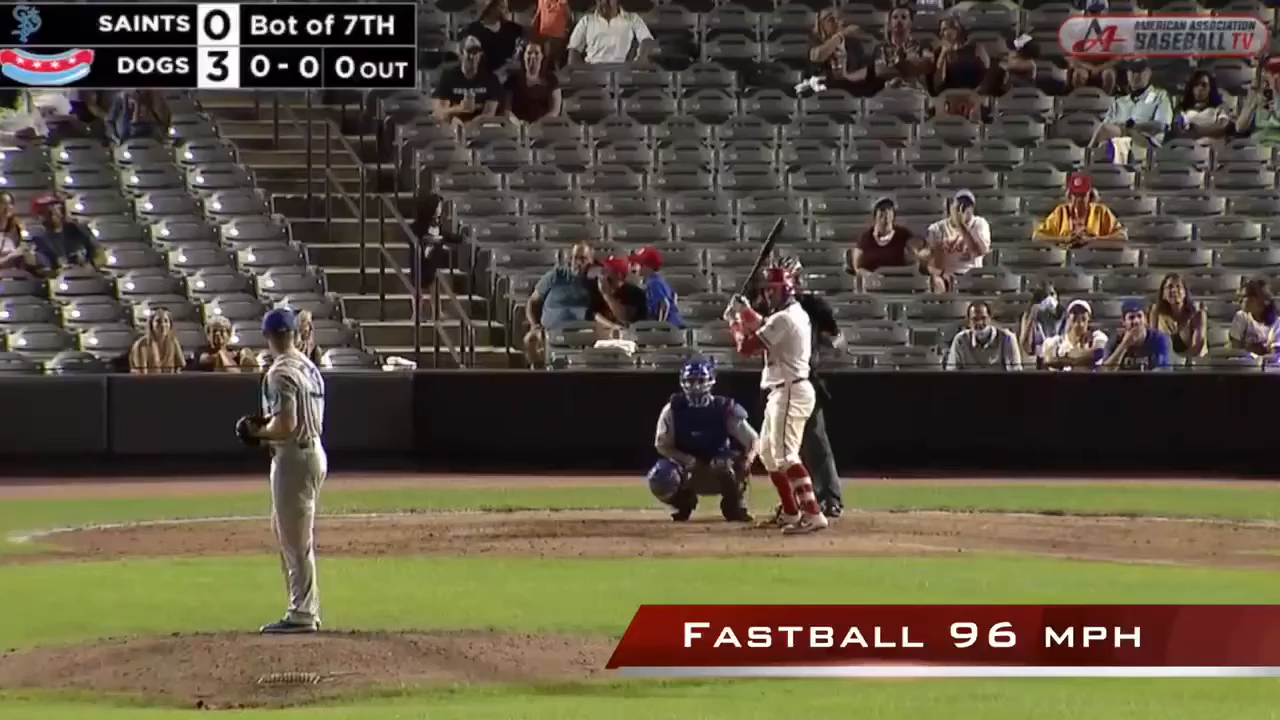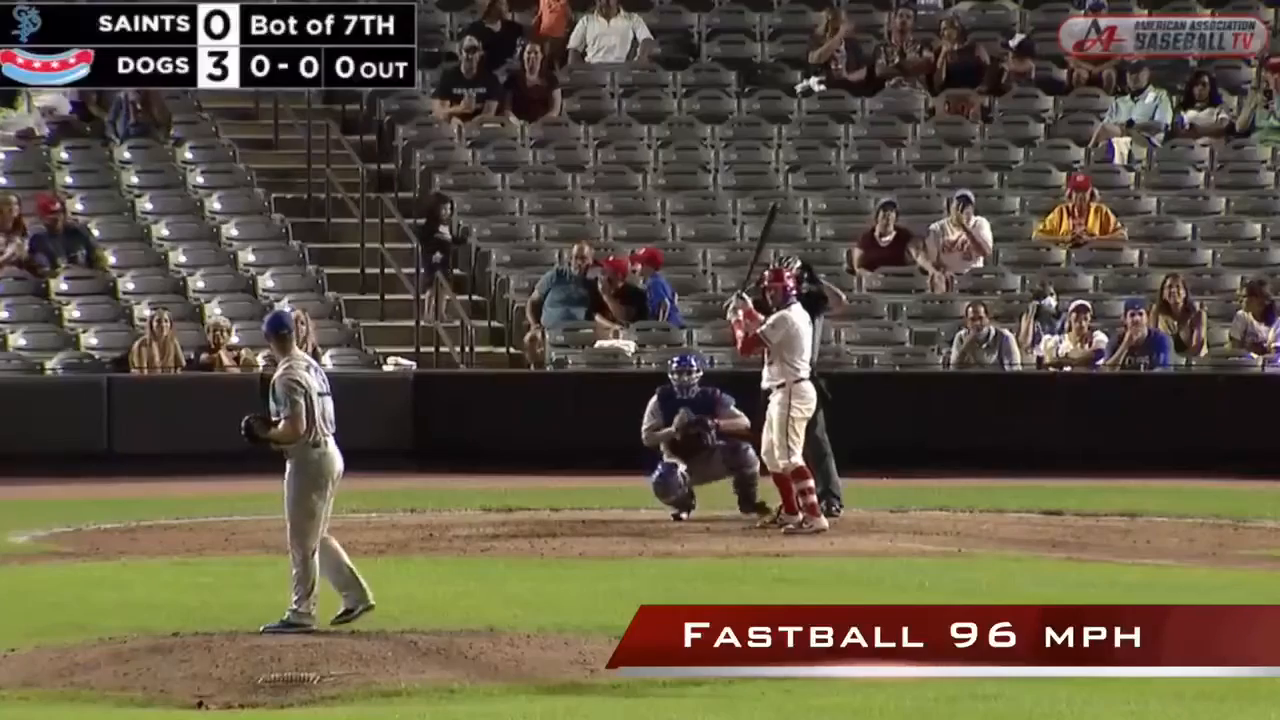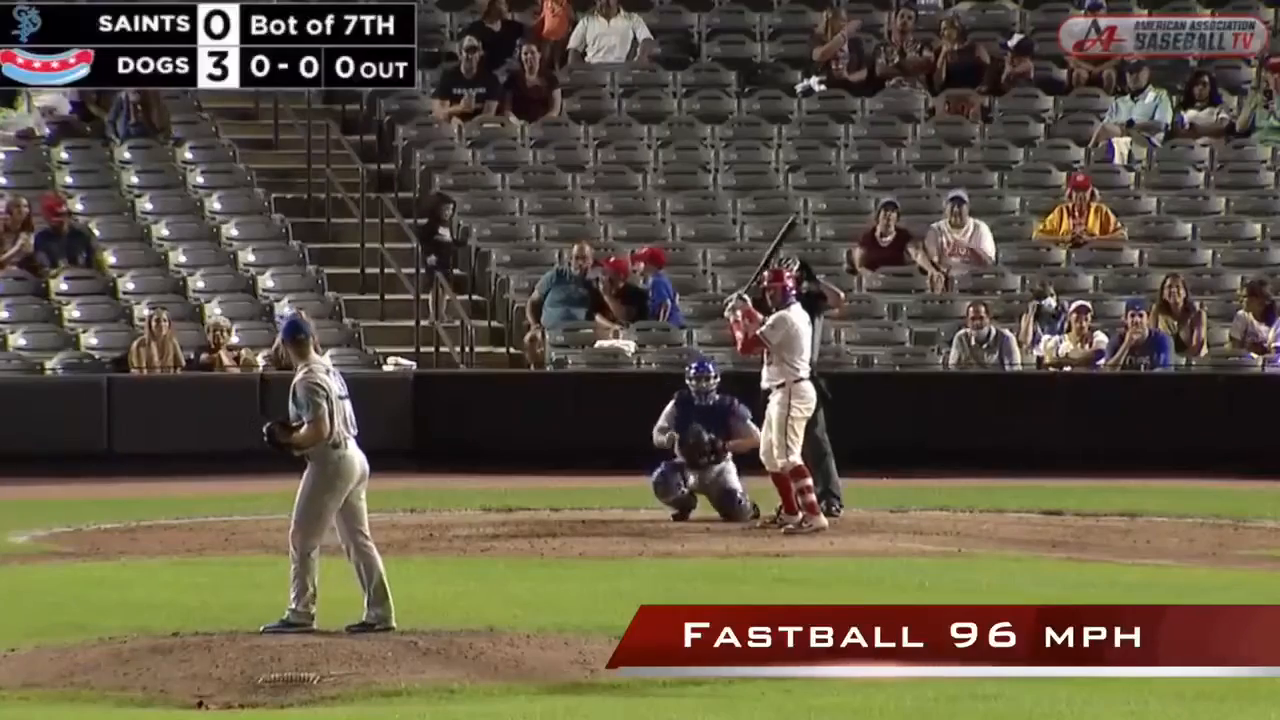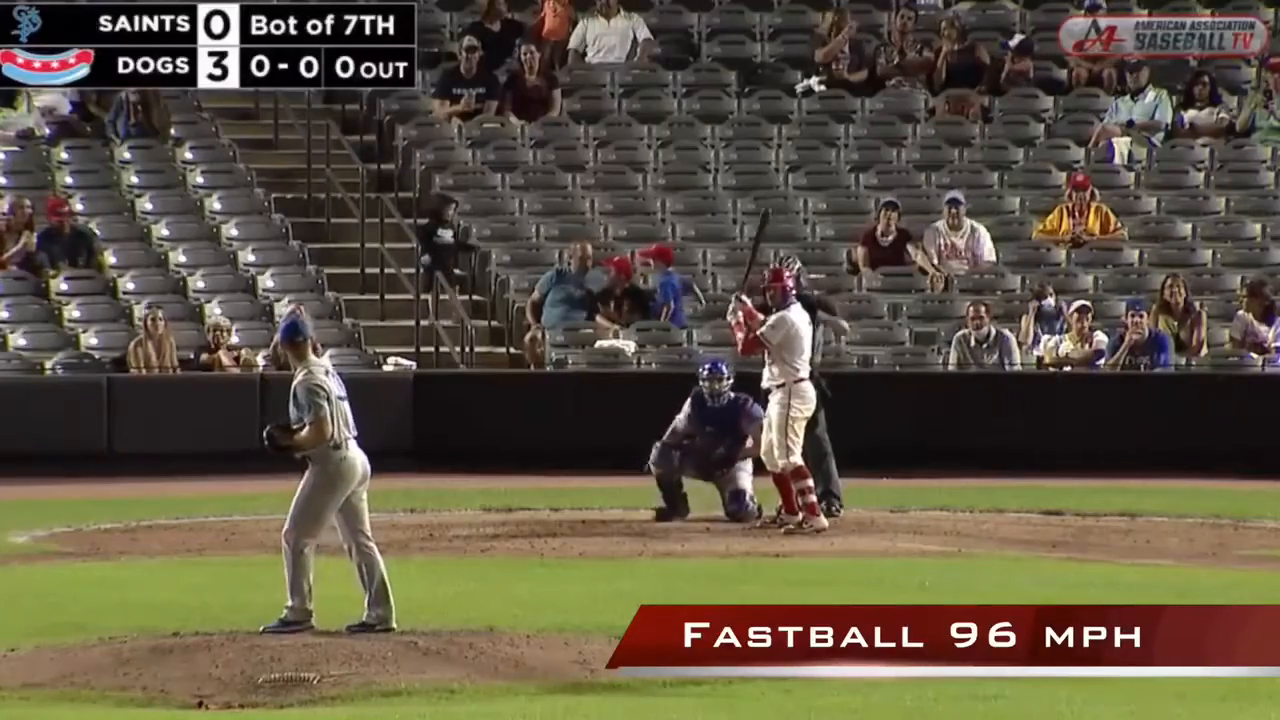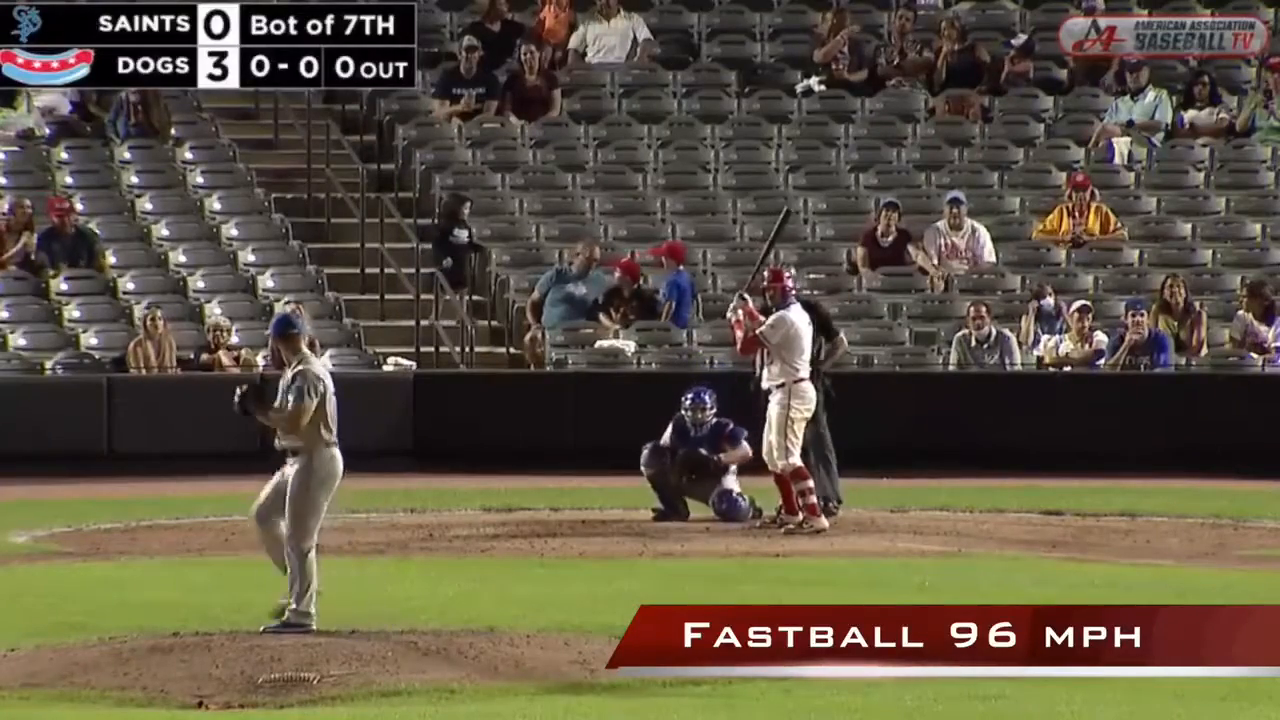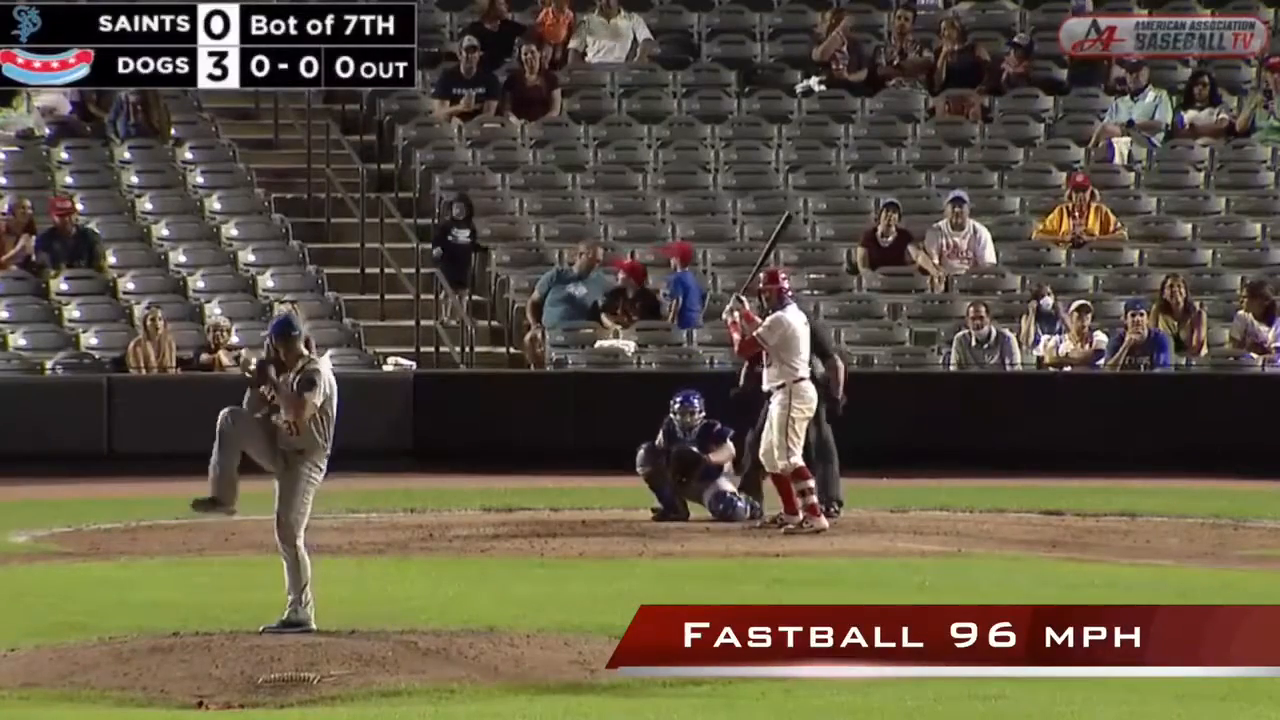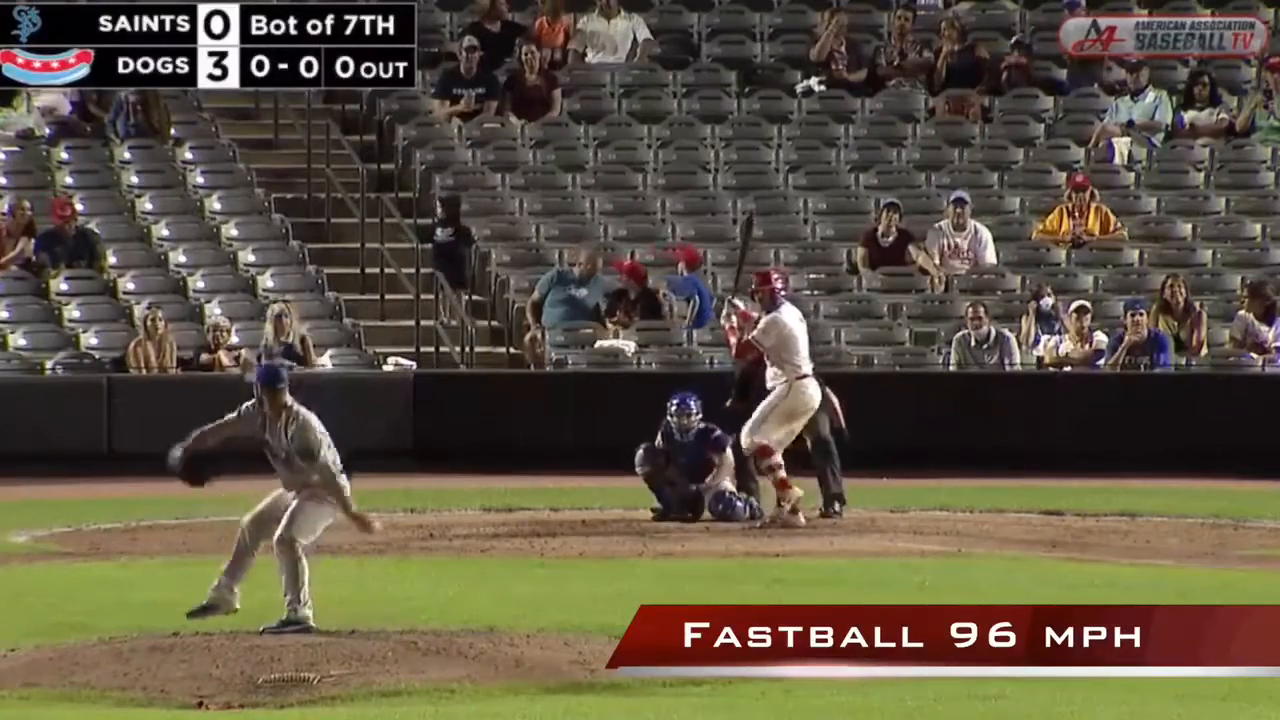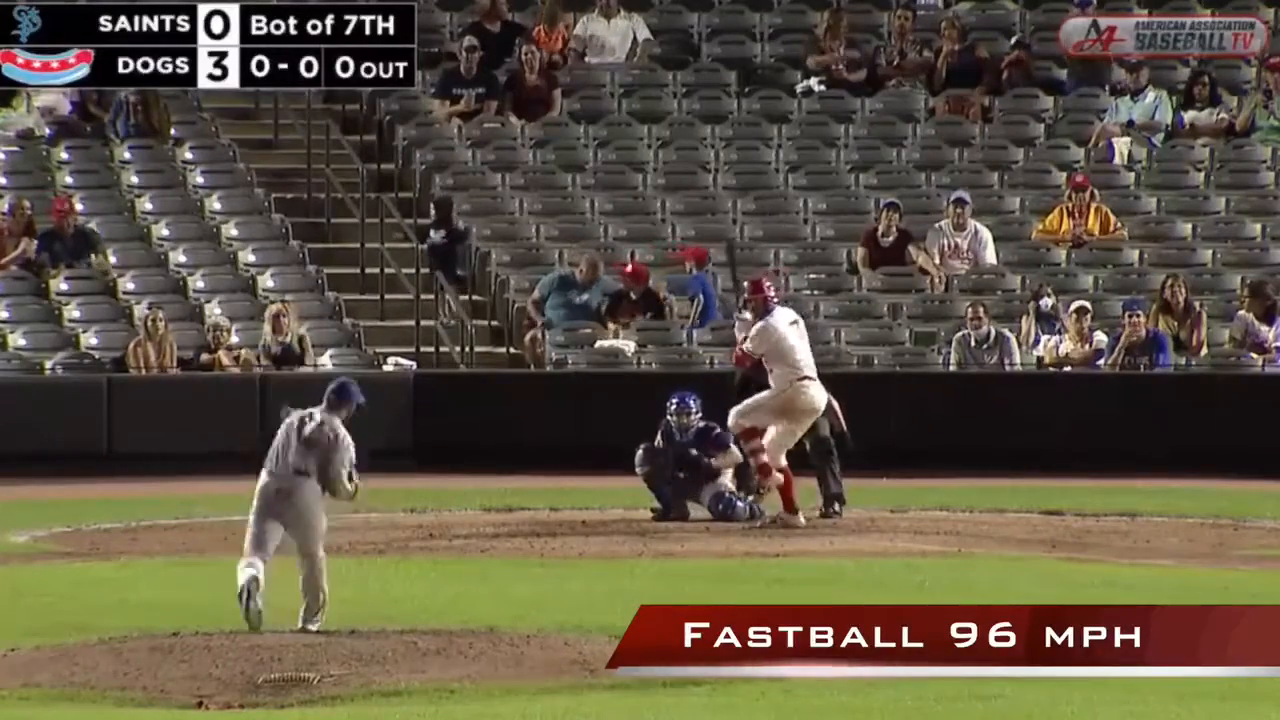
dt=0.4s
person 1, frame 1
left shoulder: (280, 372)
right shoulder: (310, 367)
left elbow: (285, 425)
left wrist: (259, 432)
right wrist: (268, 428)
left hip: (295, 458)
right hip: (312, 453)
left knee: (295, 540)
right knee: (289, 536)
left ankle: (302, 614)
right ankle: (306, 610)
person 1, frame 2
left shoulder: (286, 376)
right shoulder: (312, 366)
left elbow: (295, 429)
left wrist: (267, 433)
right wrist: (276, 427)
left hip: (310, 460)
right hip: (329, 453)
left knee: (302, 541)
right knee: (317, 537)
left ankle: (301, 615)
right ankle: (356, 596)
person 1, frame 3
left shoulder: (307, 379)
right shoulder: (329, 370)
left elbow: (319, 431)
left wrist: (289, 438)
right wrist: (295, 431)
left hip: (330, 463)
right hip: (353, 458)
left knee: (303, 539)
right knee: (358, 539)
left ankle: (301, 614)
right ankle: (380, 613)
person 1, frame 4
left shoulder: (306, 381)
right shoulder: (327, 371)
left elbow: (321, 432)
left wrist: (290, 441)
right wrist: (295, 434)
left hip: (332, 465)
right hip: (354, 459)
left knee: (296, 537)
right knee: (360, 540)
left ankle: (298, 613)
right ankle: (380, 614)
person 1, frame 5
left shoulder: (306, 372)
right shoulder: (296, 371)
left elbow: (295, 421)
right elbow: (289, 417)
left wrist: (259, 409)
right wrist: (265, 411)
left hip: (315, 462)
right hip: (301, 460)
left knee: (299, 540)
right knee: (263, 515)
left ankle: (300, 614)
right ankle: (299, 594)
person 1, frame 6
left shoulder: (315, 372)
right shoulder: (280, 371)
left elbow: (299, 412)
right elbow: (253, 410)
left wrist: (272, 381)
right wrist: (260, 383)
left hip: (305, 461)
right hip: (277, 449)
left knee: (289, 535)
right knee: (232, 418)
left ankle: (300, 615)
right ankle: (223, 497)
person 1, frame 7
left shoulder: (303, 426)
right shoulder: (258, 410)
left elbow: (326, 476)
right elbow: (221, 429)
left wrist: (352, 514)
right wrist: (186, 448)
left hip: (324, 492)
right hip: (297, 489)
left knee: (286, 541)
right knee: (251, 527)
left ankle: (299, 615)
right ankle: (223, 597)
person 1, frame 8
left shoulder: (297, 418)
right shoulder: (340, 435)
right elbow: (337, 488)
right wrist: (352, 490)
left hip: (270, 489)
right hip: (305, 496)
left knee: (254, 557)
right knee: (312, 558)
left ankle: (250, 584)
right ankle: (311, 619)
person 2, frame 1
left shoulder: (784, 318)
right shoulder: (795, 314)
left elbow: (746, 347)
right elbow: (765, 330)
left wrist: (734, 321)
right wrist: (746, 311)
left hip: (790, 393)
right hip: (782, 393)
left knee: (784, 456)
right knee: (769, 454)
left ankle: (813, 515)
right ankle: (791, 513)
person 2, frame 2
left shoulder: (785, 317)
right shoulder: (797, 314)
left elbow: (746, 346)
right elbow: (767, 330)
left wrist: (736, 318)
right wrist: (748, 311)
left hip: (791, 394)
right hip: (783, 394)
left knee: (789, 457)
right knee: (771, 455)
left ankle: (815, 517)
right ankle: (791, 513)
person 2, frame 3
left shoulder: (784, 317)
right shoulder: (797, 314)
left elbow: (746, 346)
right elbow: (766, 330)
left wrist: (735, 318)
right wrist: (747, 310)
left hip: (791, 393)
right hip: (783, 393)
left knee: (787, 457)
right knee: (770, 455)
left ankle: (814, 516)
right ankle: (791, 513)
person 2, frame 4
left shoulder: (784, 318)
right shoulder: (797, 314)
left elbow: (746, 348)
right elbow: (766, 329)
left wrist: (736, 320)
right wrist: (747, 310)
left hip: (791, 394)
right hip: (782, 393)
left knee: (788, 457)
right knee: (771, 455)
left ankle: (814, 516)
right ankle: (791, 513)
person 2, frame 5
left shoulder: (784, 318)
right shoulder: (797, 314)
left elbow: (745, 347)
right elbow: (768, 333)
left wrist: (737, 318)
right wrist: (749, 310)
left hip: (790, 394)
right hip: (786, 393)
left knee: (787, 457)
right knee: (773, 455)
left ankle: (814, 516)
right ankle: (791, 513)
person 2, frame 6
left shoulder: (780, 319)
right shoulder: (794, 315)
left elbow: (743, 349)
right elbow: (765, 335)
left wrist: (732, 320)
right wrist: (745, 313)
left hip: (792, 394)
right hip: (787, 394)
left knee: (789, 457)
right knee: (770, 456)
left ankle: (815, 516)
right ankle: (792, 513)
person 2, frame 7
left shoulder: (776, 320)
right shoulder: (789, 313)
left elbow: (740, 353)
right elbow: (762, 327)
left wrist: (730, 324)
right wrist: (743, 313)
left hip: (794, 388)
right hip: (803, 388)
left knee: (752, 438)
right knee: (768, 445)
left ankle: (786, 491)
right ankle: (790, 510)
person 2, frame 8
left shoulder: (764, 328)
right shoulder: (789, 314)
left elbow: (740, 360)
left wrist: (742, 334)
right wrist: (751, 323)
left hip: (798, 391)
right hip: (814, 394)
left knee: (739, 418)
right knee: (773, 449)
left ankle: (766, 475)
right ankle: (791, 513)
